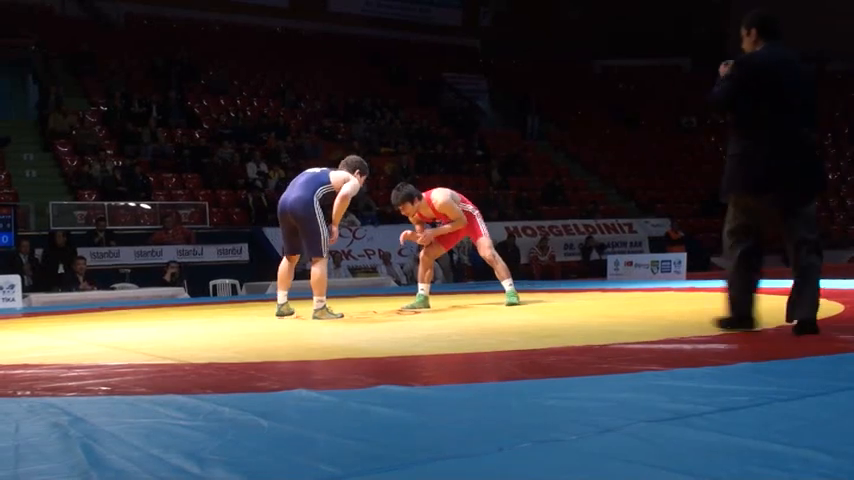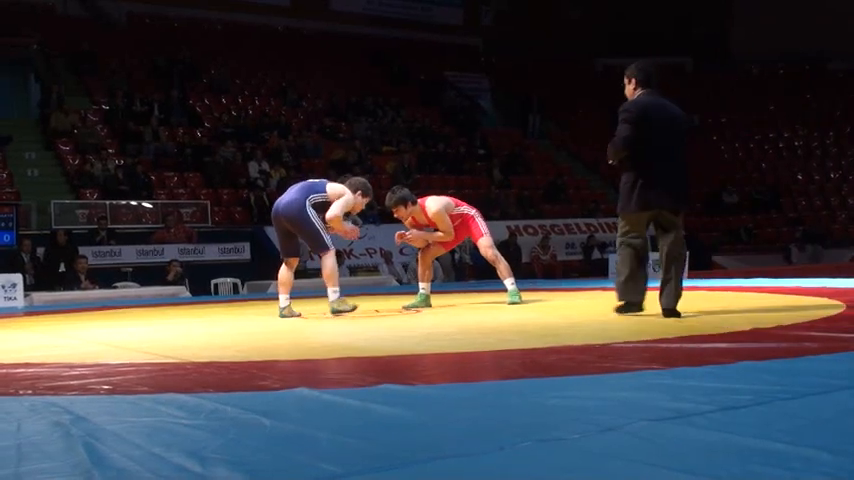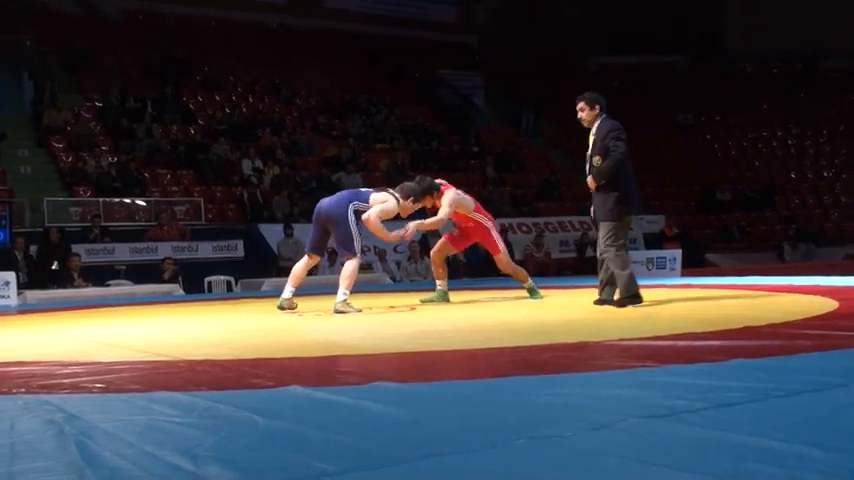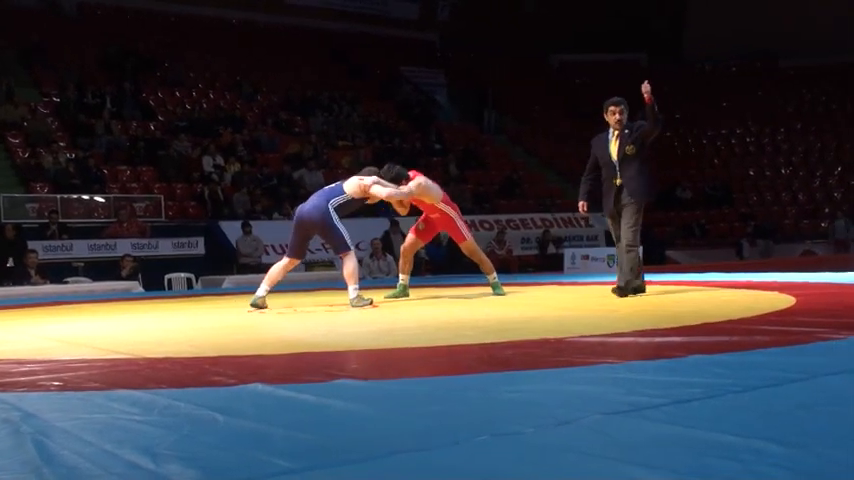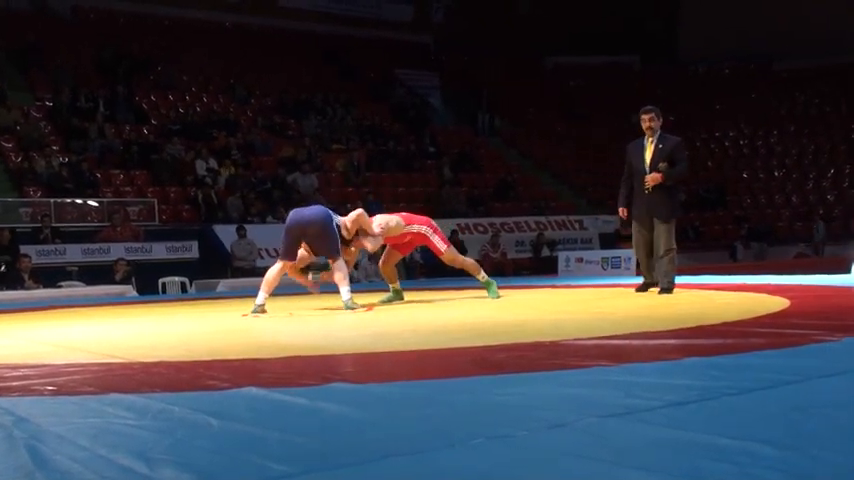
dt=1s
person 1, frame 1
left shoulder: (750, 64)
right shoulder: (798, 67)
left elbow: (721, 102)
left wrist: (725, 80)
left hip: (758, 168)
right hip: (798, 166)
left knee: (741, 237)
right knee: (803, 240)
left ankle: (741, 312)
right ankle: (805, 314)
person 1, frame 2
left shoulder: (632, 107)
right shoulder: (676, 112)
left elbow: (622, 144)
right elbow: (679, 150)
left wrist: (611, 154)
left hip: (639, 190)
right hip: (672, 189)
left knee: (630, 243)
right knee: (672, 245)
left ankle: (631, 298)
right ankle: (670, 303)
person 1, frame 3
left shoulder: (611, 128)
right shoulder: (598, 133)
left elbow: (620, 156)
left wrist: (596, 177)
right wrist: (595, 202)
left hip: (615, 199)
right hip: (607, 199)
left knee: (612, 247)
right knee: (606, 249)
left ankle: (630, 292)
right ankle: (606, 294)
person 1, frame 4
left shoulder: (638, 131)
right shoulder: (598, 141)
left elbow: (654, 125)
right elbow: (591, 173)
left wrist: (648, 99)
right wrist: (583, 197)
left hip: (633, 194)
right hip: (611, 198)
left knee: (629, 240)
right knee: (622, 242)
left ankle: (625, 284)
right ankle: (636, 283)
person 1, frame 5
left shoulder: (673, 143)
right shoulder: (633, 147)
left elbow: (683, 169)
right elbow: (627, 178)
left wrist: (662, 176)
right wrist: (623, 202)
left hip: (664, 202)
right hip: (640, 204)
left knee: (665, 246)
right knee: (641, 244)
left ankle: (666, 284)
right ankle: (650, 278)
person 2, frame 1
left shoulder: (318, 174)
right shoulder: (352, 180)
right elbow: (345, 195)
right wrist: (335, 224)
left hip: (285, 202)
right hip: (305, 202)
left knee: (290, 256)
right knee: (319, 258)
left ankle: (282, 304)
right ankle: (319, 309)
person 2, frame 2
left shoulder: (331, 190)
right shoulder: (348, 195)
right elbow: (331, 216)
left wrist: (340, 227)
right wrist: (344, 228)
left hip: (278, 207)
right hip: (297, 206)
left knee: (290, 260)
right knee: (327, 251)
left ankle: (284, 307)
right ankle: (336, 301)
person 2, frame 3
left shoulder: (387, 194)
right shoulder: (393, 204)
right elbow: (368, 217)
right wrist: (388, 236)
left hip: (323, 205)
right hip: (340, 209)
left knee: (311, 257)
right knee: (353, 257)
left ankle: (286, 298)
right ankle: (341, 302)
person 2, frame 4
left shoulder: (346, 186)
right shoulder: (361, 183)
left elbow: (374, 197)
right elbow: (386, 194)
right wrist: (404, 194)
left hip: (303, 212)
right hip: (322, 213)
left knee: (289, 260)
right knee: (347, 253)
left ankle: (260, 296)
right ankle: (355, 297)
person 2, frame 5
left shoulder: (310, 248)
left elbow: (290, 268)
left wrist: (308, 282)
left hip: (296, 217)
right hip: (320, 220)
left knee: (282, 263)
right knee: (336, 260)
left ankle: (259, 304)
right ankle: (347, 300)
person 3, frame 1
left shoulder: (440, 200)
right shoulder: (414, 215)
left elbow: (462, 221)
right elbow: (425, 239)
left wrist: (434, 231)
right wrist: (411, 235)
left hip: (469, 218)
right hip: (451, 222)
left knee: (488, 254)
right knee: (425, 255)
left ankle: (511, 292)
right ankle: (422, 298)
person 3, frame 2
left shoulder: (433, 208)
right shoulder: (409, 219)
left elbow: (449, 235)
right elbow: (423, 242)
left wrist: (421, 234)
right wrist: (407, 238)
left hip: (470, 218)
right hip: (453, 225)
left knee: (490, 253)
right knee: (424, 254)
left ankle: (513, 291)
right ankle: (423, 297)
person 3, frame 3
left shoulder: (449, 197)
right shoulder: (435, 186)
left elbow: (440, 220)
left wrist: (417, 225)
left hip: (484, 226)
right hip: (465, 228)
left knee: (506, 267)
right knee: (435, 254)
left ankle: (531, 288)
right ankle: (441, 293)
person 3, frame 4
left shoulder: (418, 184)
right shoulder: (404, 178)
right elbow: (403, 210)
right wrist: (392, 198)
left hip: (449, 214)
right hip: (431, 216)
left knee: (472, 251)
right knee: (406, 249)
left ankle: (496, 284)
right ankle: (402, 288)
person 3, frame 5
left shoulder: (378, 224)
right shoulder: (365, 233)
left elbow: (373, 246)
left wrist: (356, 230)
left hip: (424, 227)
right hip: (407, 235)
left knee: (455, 259)
right knee: (385, 264)
left ankle: (488, 283)
right ankle: (396, 292)
